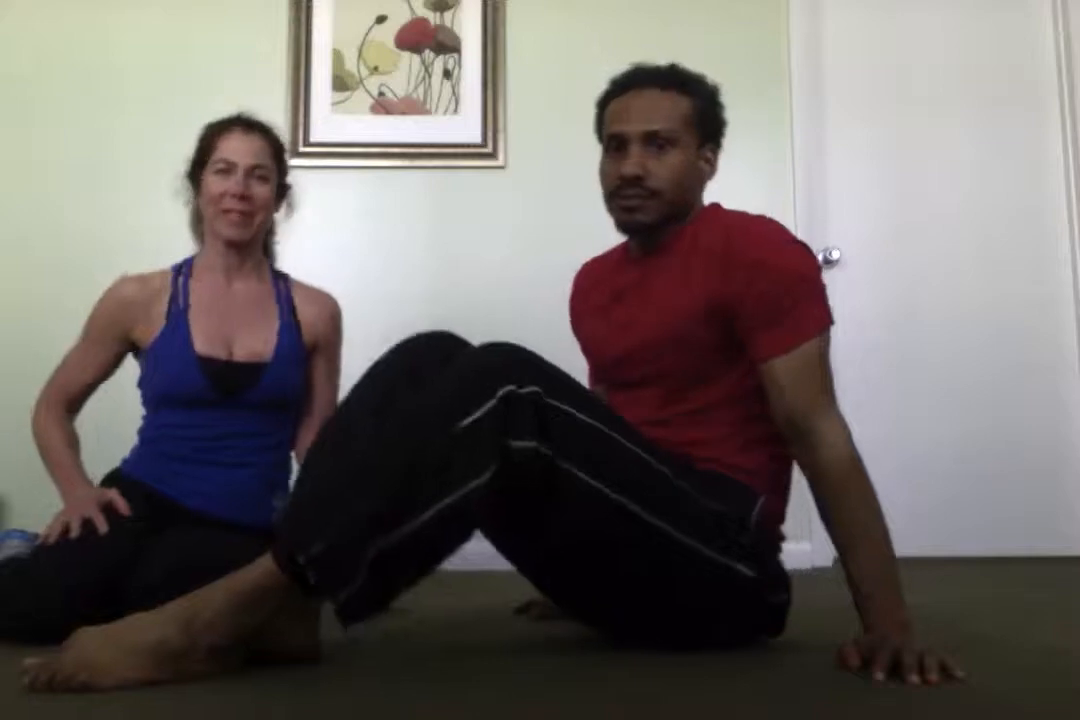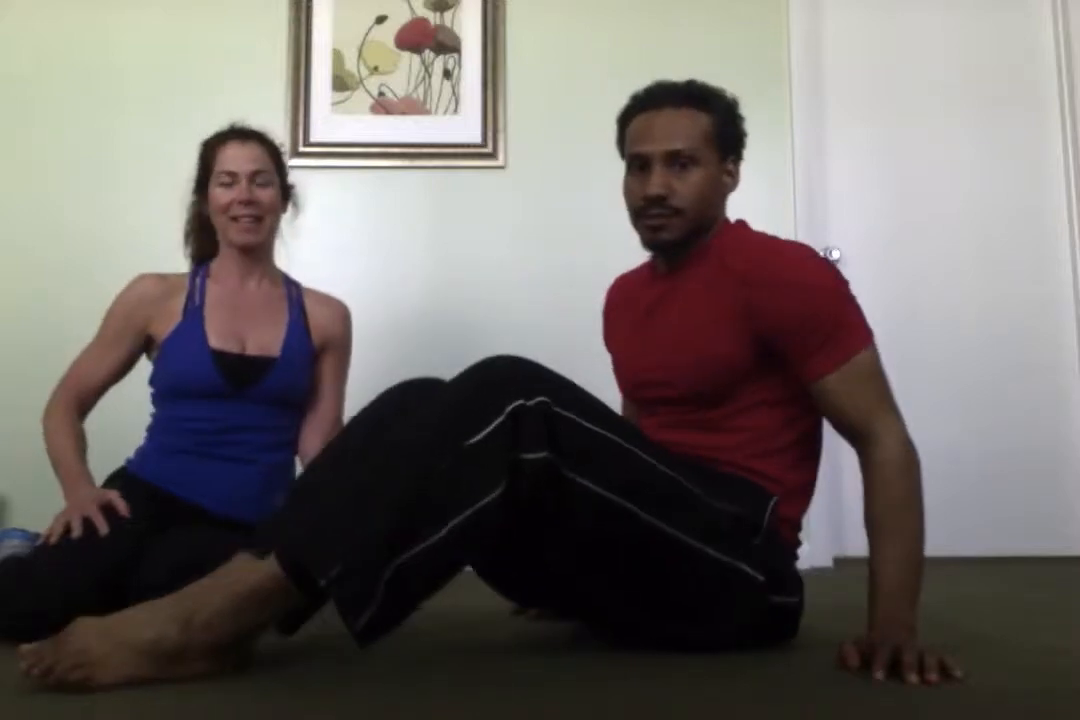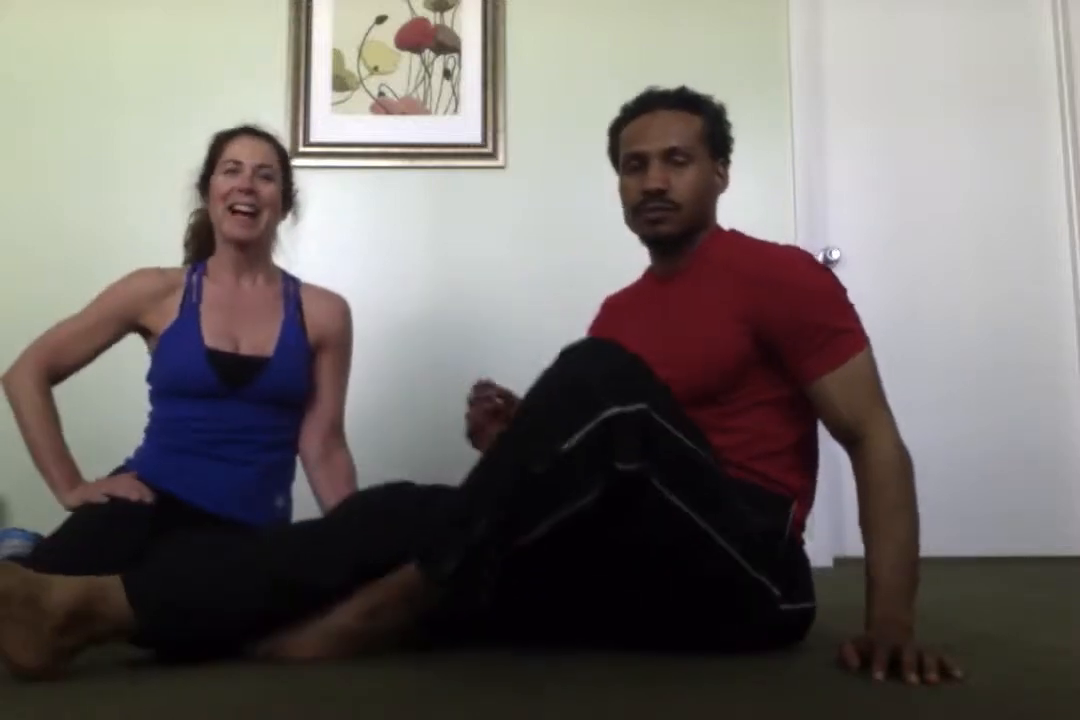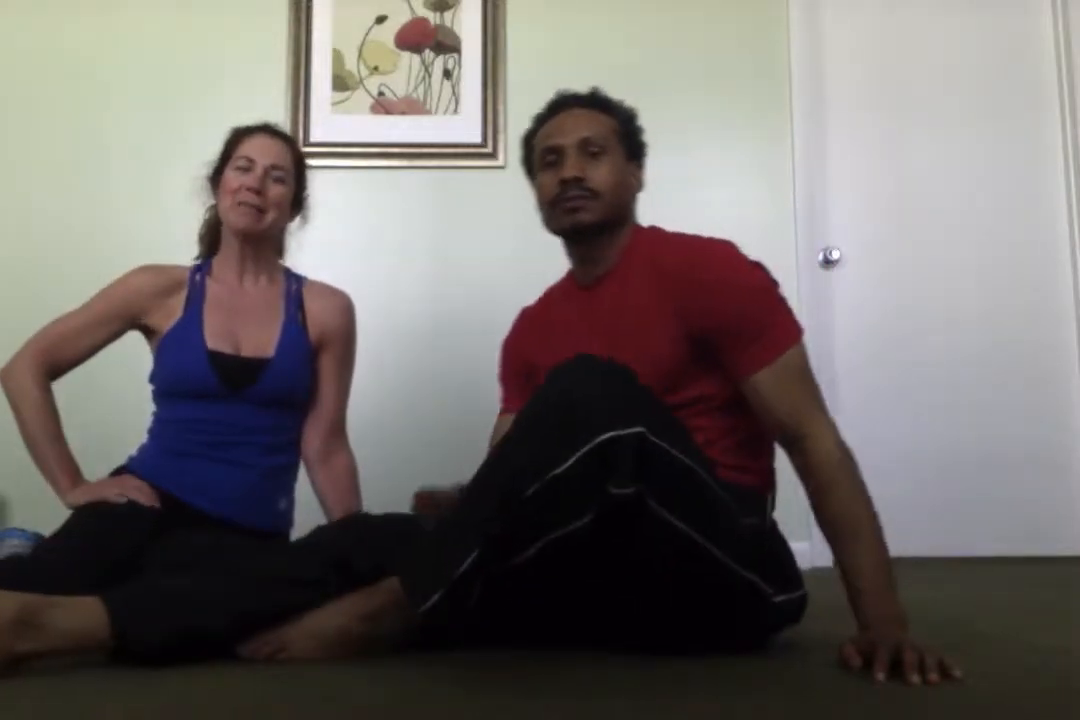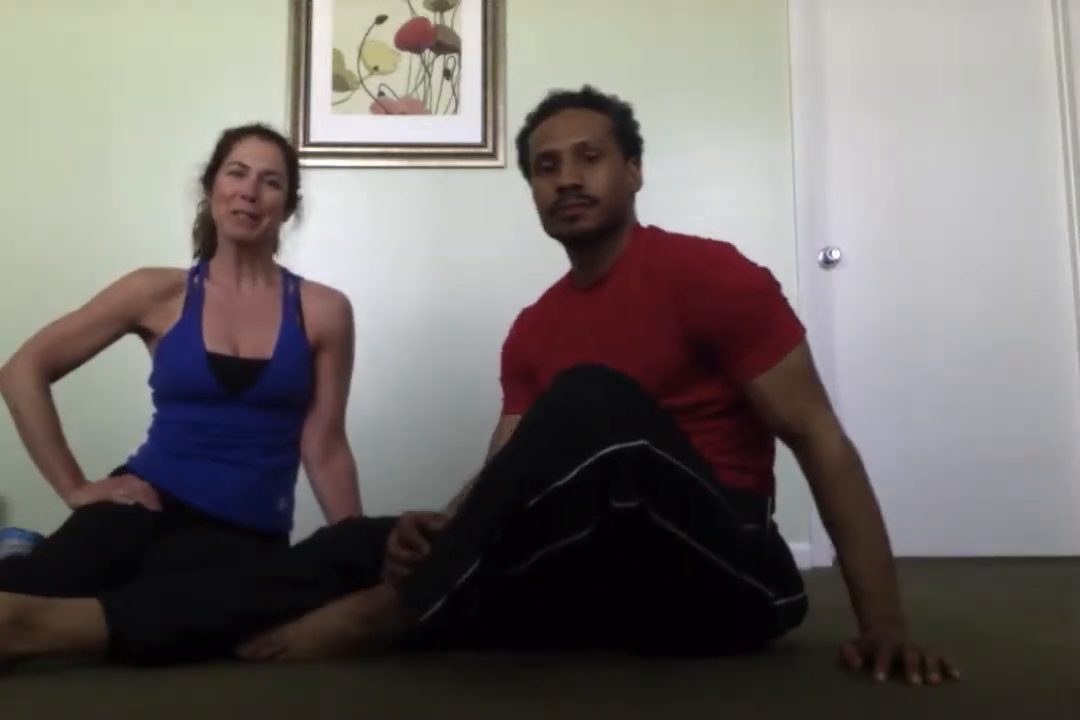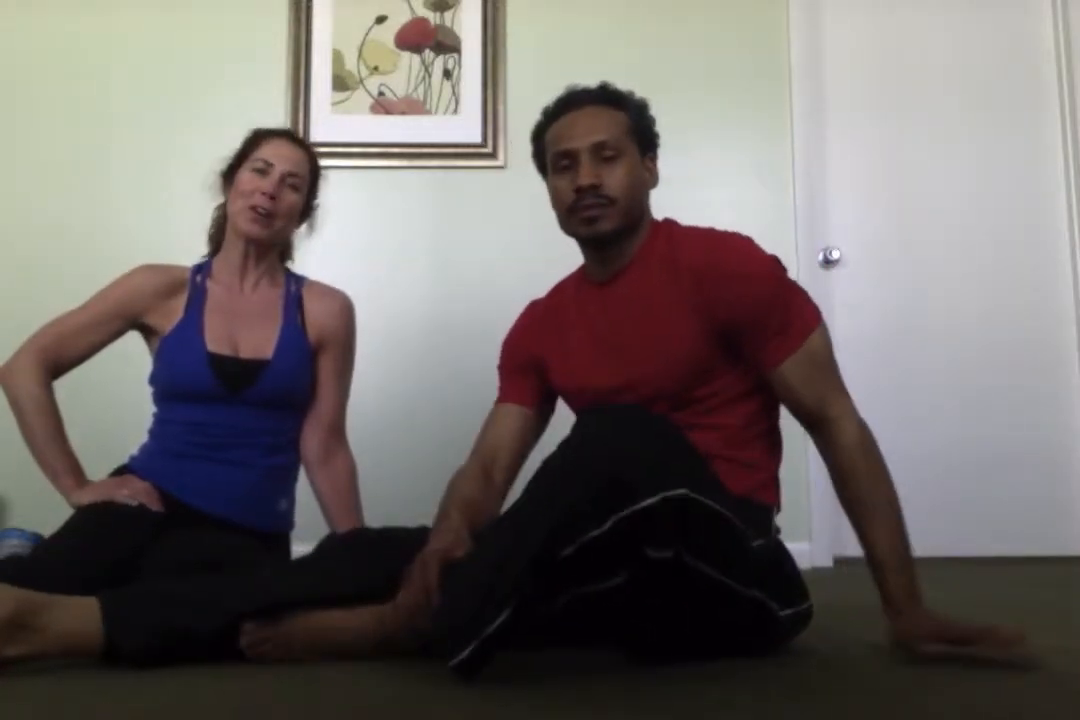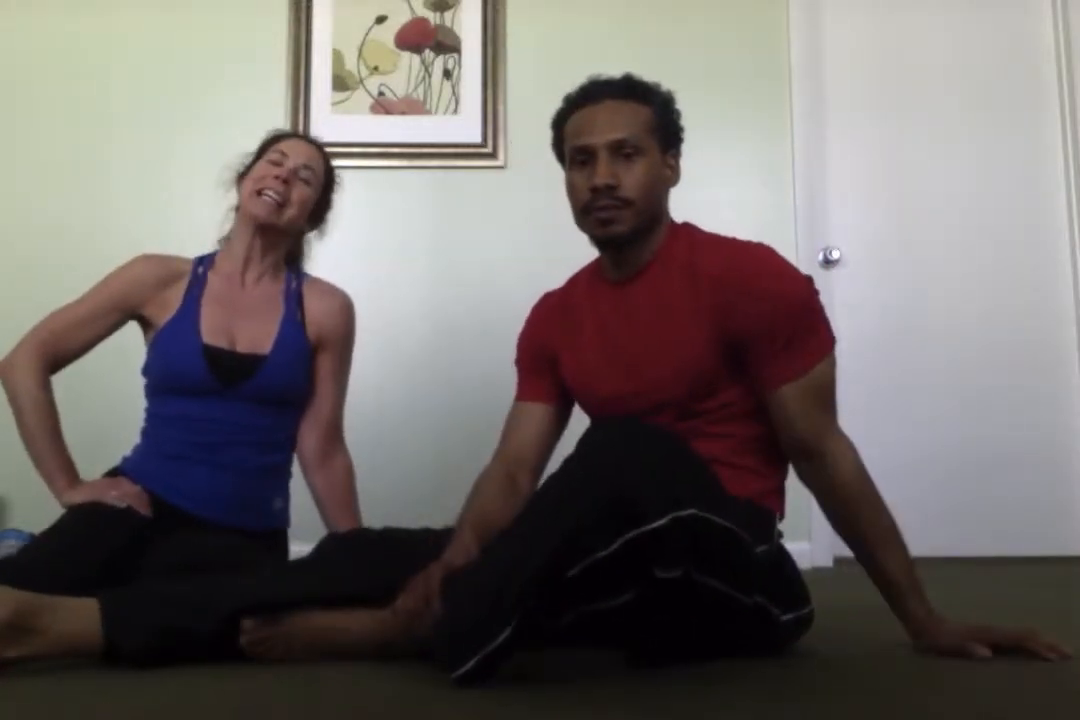
dt=0.5s
person 1, frame 1
left shoulder: (754, 254)
right shoulder: (593, 283)
left elbow: (818, 435)
left wrist: (886, 622)
right wrist: (571, 569)
left hip: (719, 565)
right hip: (624, 564)
left knee: (506, 382)
right knee: (432, 363)
left ankle: (223, 615)
right ankle: (285, 597)
person 1, frame 2
left shoulder: (783, 276)
right shoulder: (625, 297)
left elbow: (883, 441)
left wrist: (892, 623)
right wrist: (571, 567)
left hip: (732, 568)
right hip: (637, 564)
left knee: (510, 395)
right knee: (424, 408)
left ankle: (219, 618)
right ankle: (229, 592)
person 1, frame 3
left shoulder: (781, 278)
right shoulder: (620, 312)
left elbow: (875, 442)
left wrist: (890, 620)
right wrist: (524, 449)
left hip: (742, 572)
right hip: (628, 568)
left knee: (601, 377)
right knee: (402, 510)
left ankle: (388, 605)
right ankle: (87, 608)
person 1, frame 4
left shoulder: (707, 273)
right shoulder: (534, 330)
left elbow: (814, 440)
right elbow: (535, 471)
left wrist: (883, 623)
right wrist: (469, 512)
left hip: (725, 570)
right hip: (609, 571)
left knee: (594, 393)
right knee: (369, 538)
left ankle: (390, 610)
person 1, frame 5
left shoulder: (708, 274)
right shoulder: (535, 330)
left elbow: (821, 440)
right elbow: (505, 479)
left wrist: (883, 623)
right wrist: (437, 534)
left hip: (725, 570)
right hip: (609, 571)
left knee: (595, 400)
right knee: (370, 543)
left ankle: (390, 616)
person 1, frame 6
left shoulder: (725, 269)
right shoulder: (542, 326)
left elbow: (839, 425)
right elbow: (486, 471)
left wrist: (906, 608)
right wrist: (441, 552)
left hip: (734, 571)
right hip: (614, 573)
left knee: (627, 438)
right knee: (382, 553)
left ankle: (409, 630)
person 1, frame 7
left shoulder: (751, 280)
right shoulder: (555, 319)
left elbow: (821, 454)
right elbow: (513, 474)
left wrist: (924, 621)
right wrist: (453, 562)
left hip: (736, 570)
right hip: (620, 571)
left knee: (630, 451)
right knee: (374, 551)
left ankle: (412, 635)
person 2, frame 1
left shoulder: (314, 311)
right shoulder: (140, 299)
left elbow: (316, 442)
right elbow: (54, 406)
right wrist: (76, 491)
left hip: (244, 530)
right hip: (143, 502)
person 2, frame 2
left shoulder: (323, 317)
right shoulder: (156, 298)
left elbow: (320, 444)
right elbow: (64, 407)
right wrist: (79, 492)
left hip: (245, 528)
right hip: (146, 499)
person 2, frame 3
left shoulder: (322, 313)
right shoulder: (157, 293)
left elbow: (323, 447)
right wrist: (70, 485)
left hip: (248, 528)
right hip: (148, 500)
person 2, frame 4
left shoulder: (325, 310)
right shoulder: (160, 290)
left elbow: (325, 448)
right wrist: (72, 486)
left hip: (249, 531)
right hip: (150, 500)
person 2, frame 5
left shoulder: (323, 310)
right shoulder: (158, 293)
left elbow: (324, 448)
right wrist: (75, 487)
left hip: (248, 532)
right hip: (150, 503)
person 2, frame 6
left shoulder: (325, 312)
right shoulder: (161, 290)
left elbow: (324, 449)
right wrist: (77, 487)
left hip: (250, 533)
right hip: (151, 503)
person 2, frame 7
left shoulder: (324, 309)
right shoulder: (161, 279)
left elbow: (322, 451)
right wrist: (69, 486)
left hip: (245, 534)
right hip: (140, 503)
